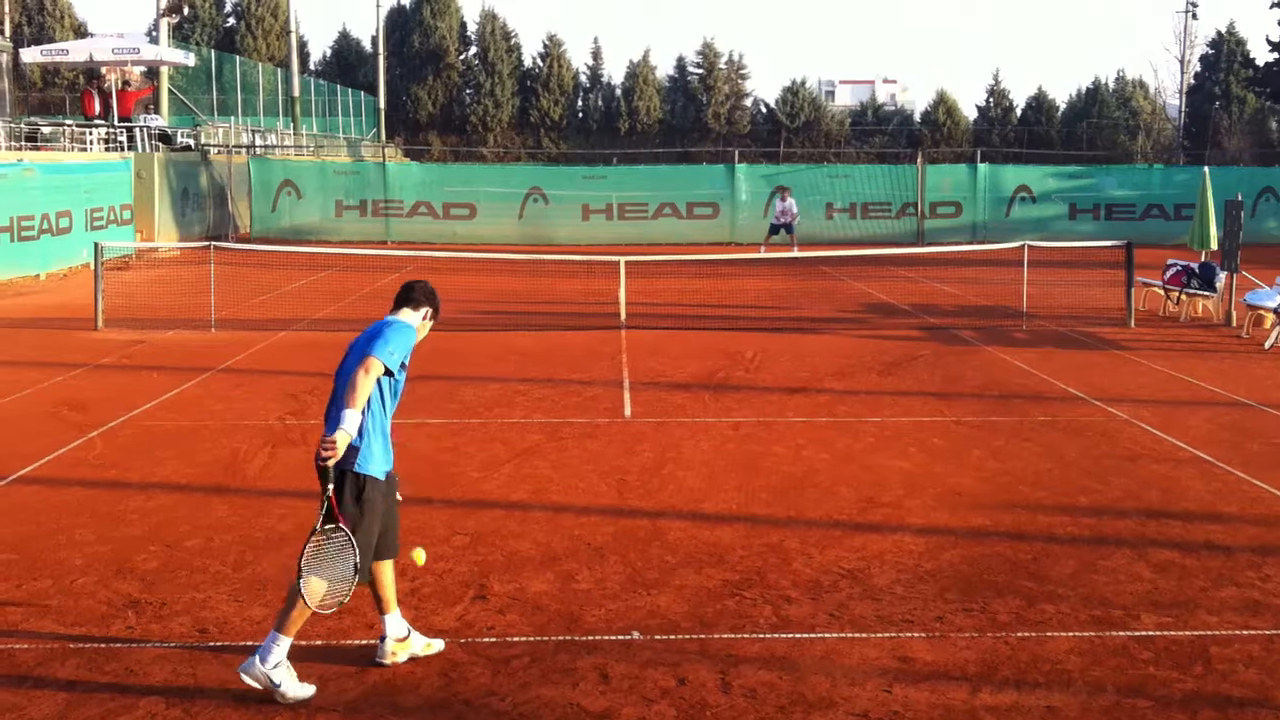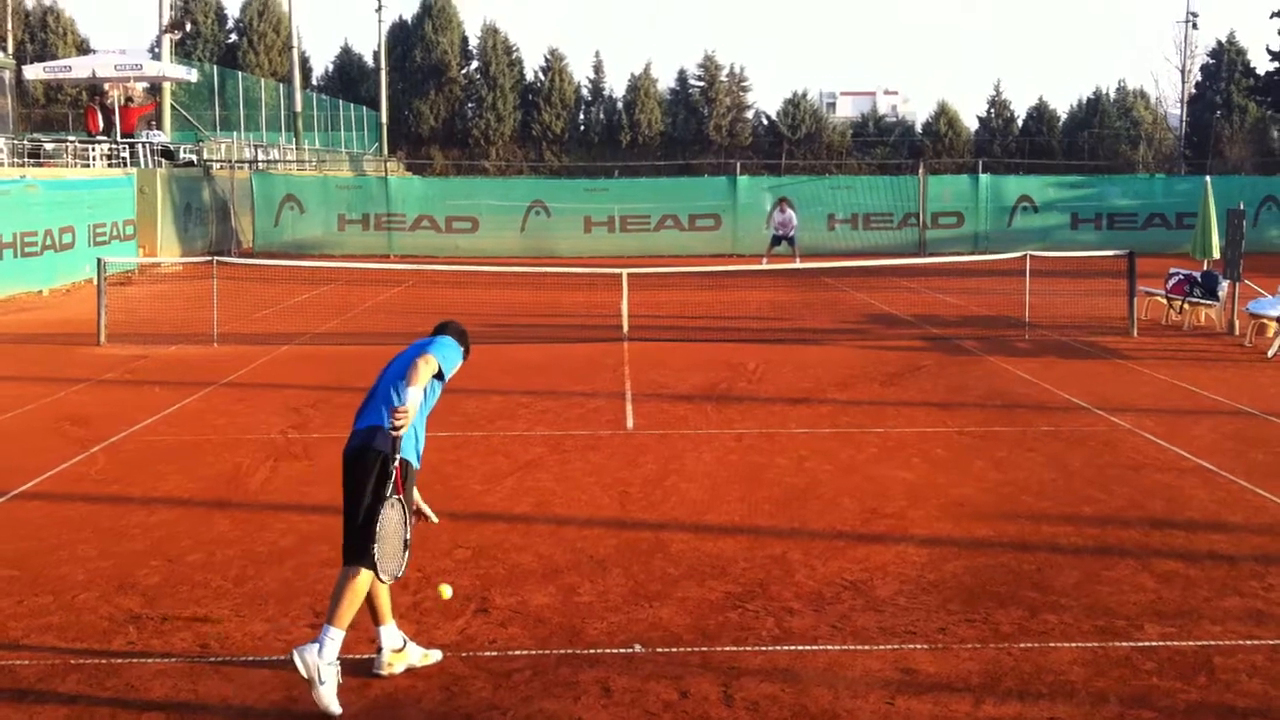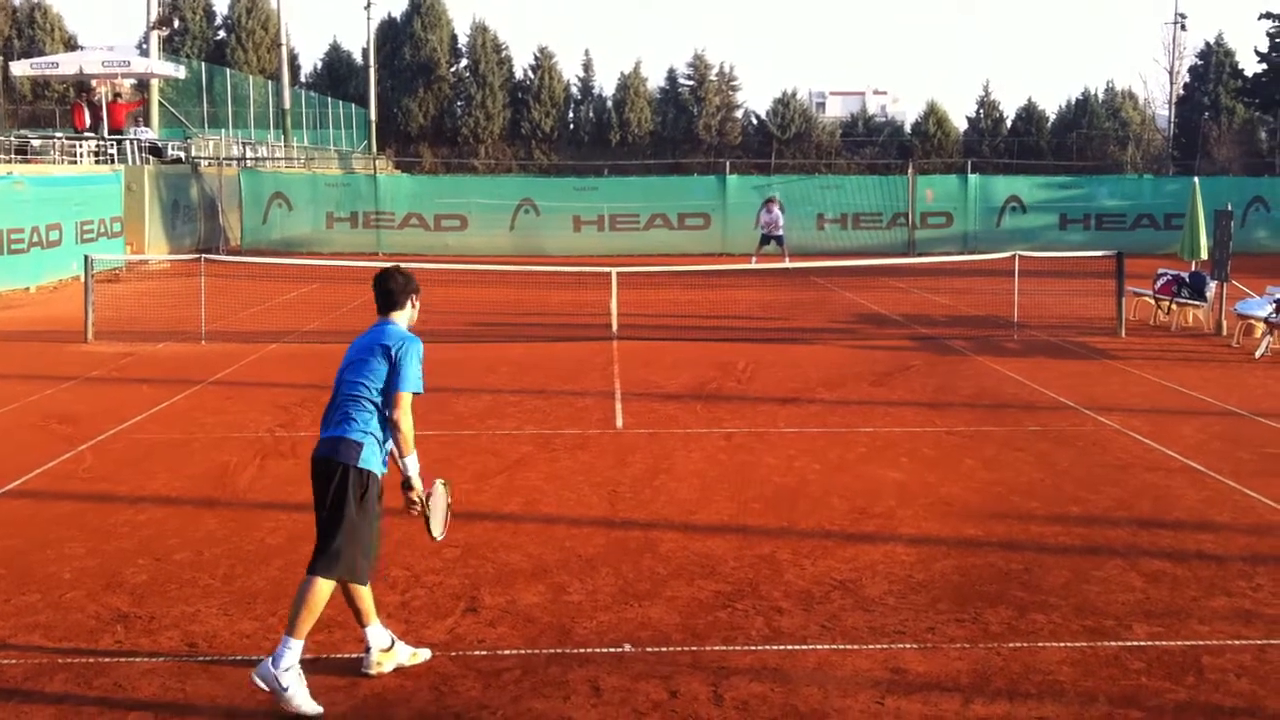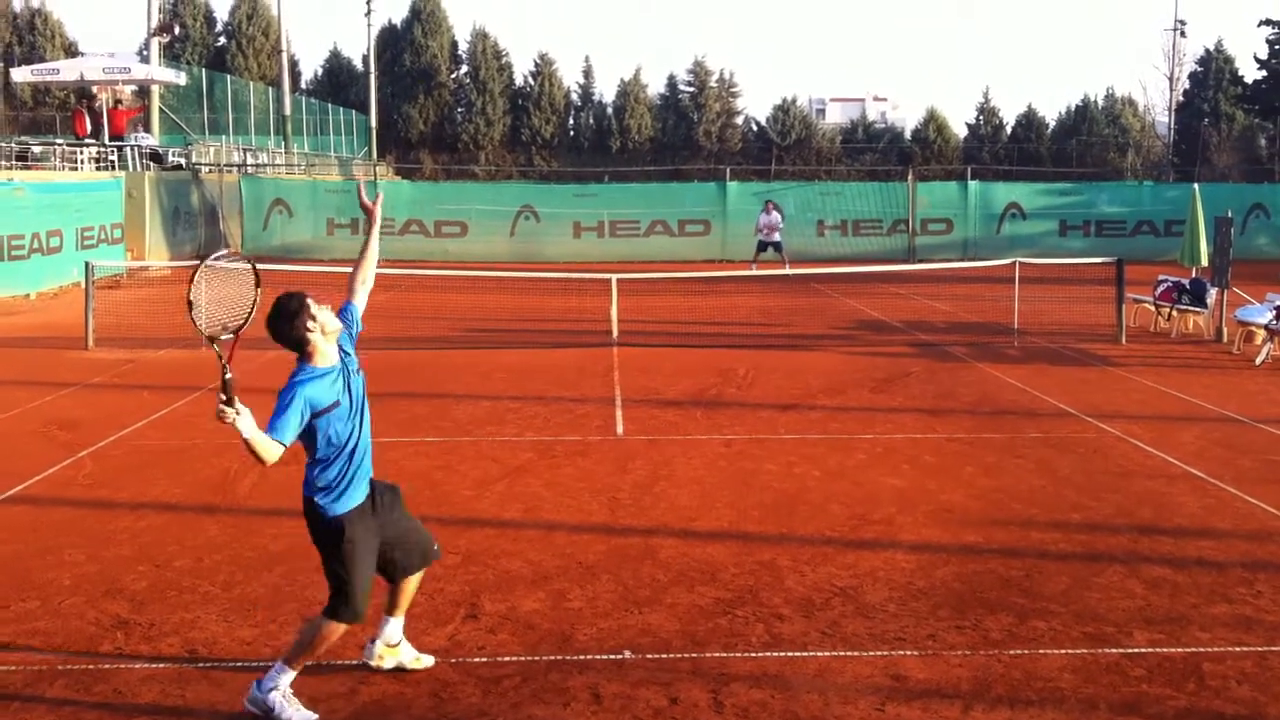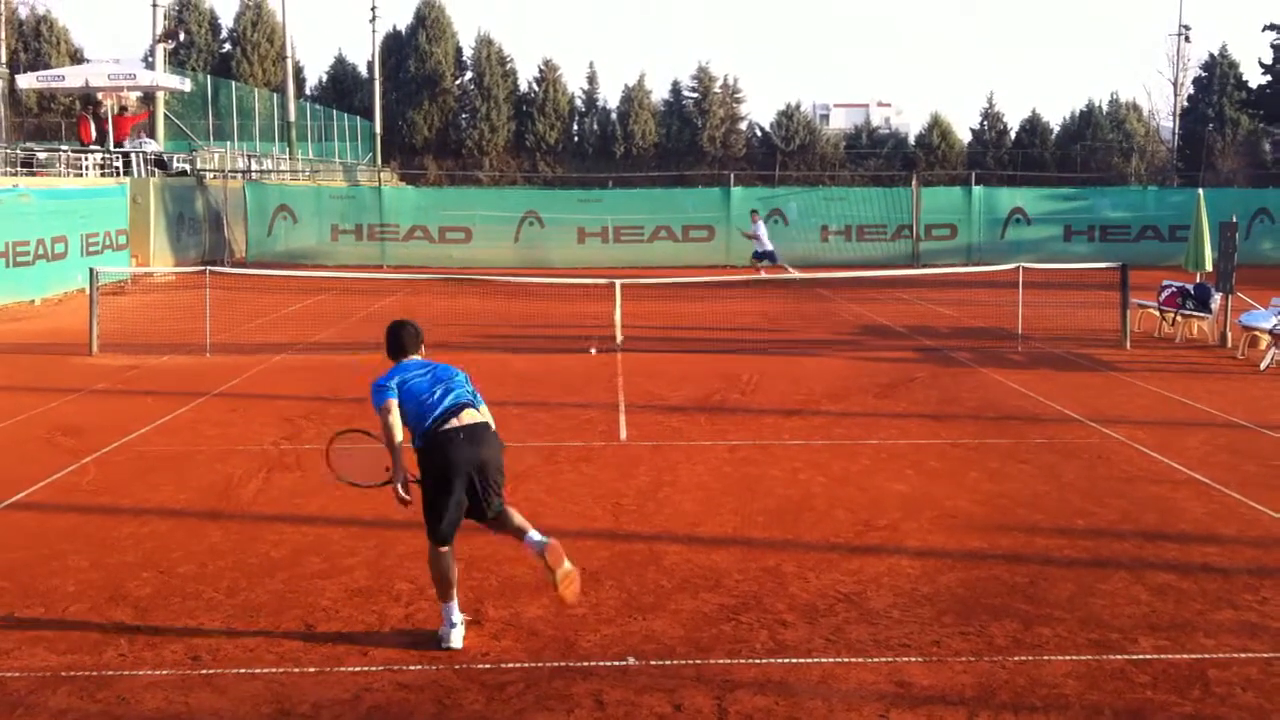
dt=1s
person 1, frame 1
left shoulder: (373, 334)
right shoulder: (402, 331)
right elbow: (366, 372)
right wrist: (347, 428)
left hip: (367, 462)
right hip: (358, 463)
left knee: (383, 545)
left ankle: (397, 639)
right ankle: (267, 662)
person 1, frame 2
left shoulder: (406, 355)
right shoulder: (447, 346)
right elbow: (422, 365)
left wrist: (414, 499)
right wrist: (411, 404)
left hip: (362, 447)
right hip: (386, 448)
left knee: (371, 552)
right knee: (366, 555)
left ankle: (393, 647)
right ankle: (323, 653)
person 1, frame 3
left shoulder: (364, 342)
right shoulder: (407, 343)
right elbow: (399, 415)
left wrist: (398, 466)
right wrist: (411, 471)
left hip: (333, 454)
right hip: (355, 460)
left knee: (353, 559)
right knee: (333, 563)
left ankle: (381, 647)
right ankle: (281, 665)
person 1, frame 4
left shoulder: (343, 344)
right shoulder: (302, 391)
left elbow: (362, 283)
right elbow: (269, 450)
left wrist: (374, 225)
right wrist: (243, 423)
left hip: (369, 494)
right hip: (337, 510)
left knee: (416, 557)
right knee: (347, 609)
left ankle: (388, 644)
person 1, frame 5
left shoulder: (384, 382)
right shoulder: (453, 373)
left elbow: (391, 419)
left wrist: (399, 471)
right wrist: (486, 466)
left hip: (443, 449)
right hip: (484, 440)
left knee: (441, 543)
right knee: (500, 516)
left ankle: (452, 625)
right ankle: (543, 545)
